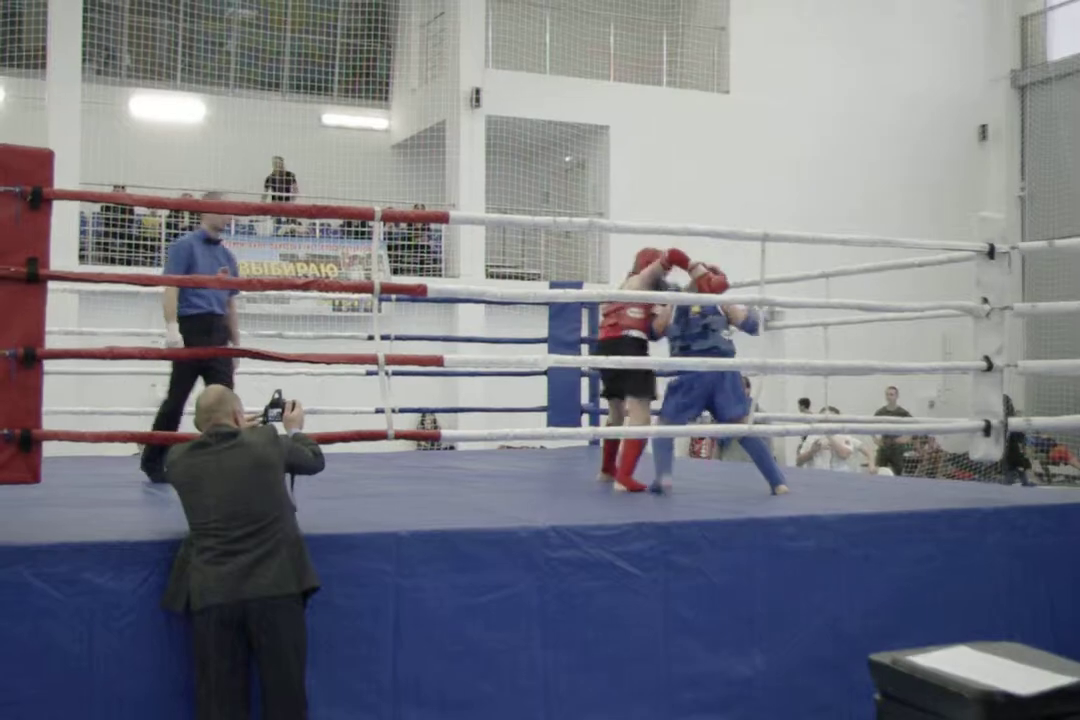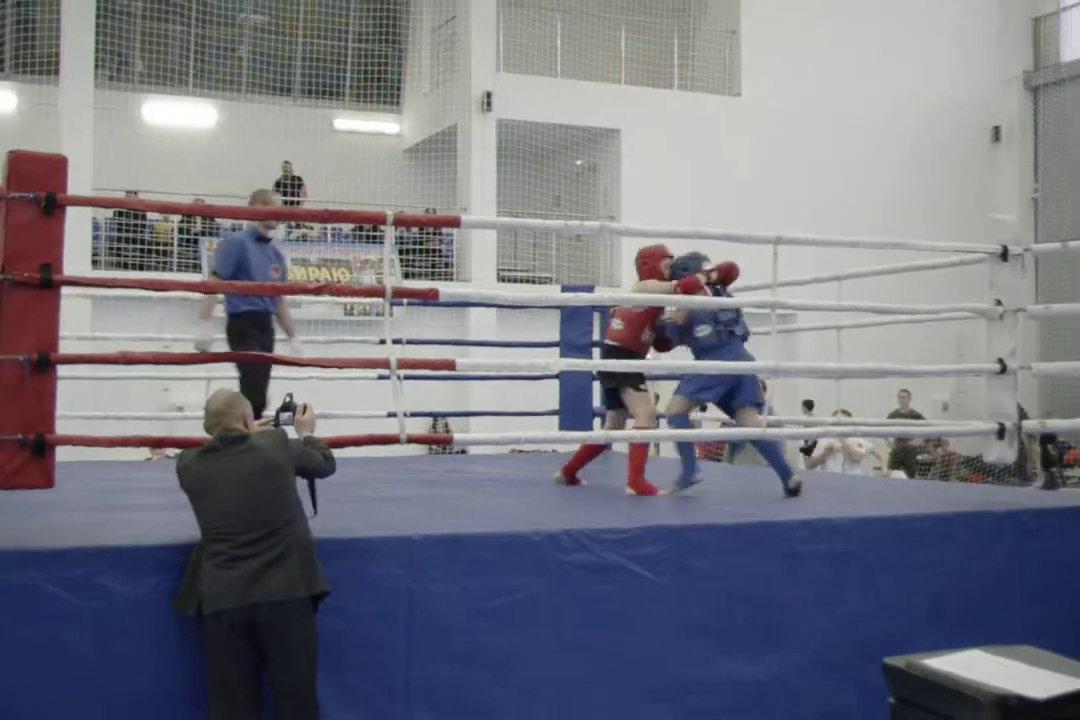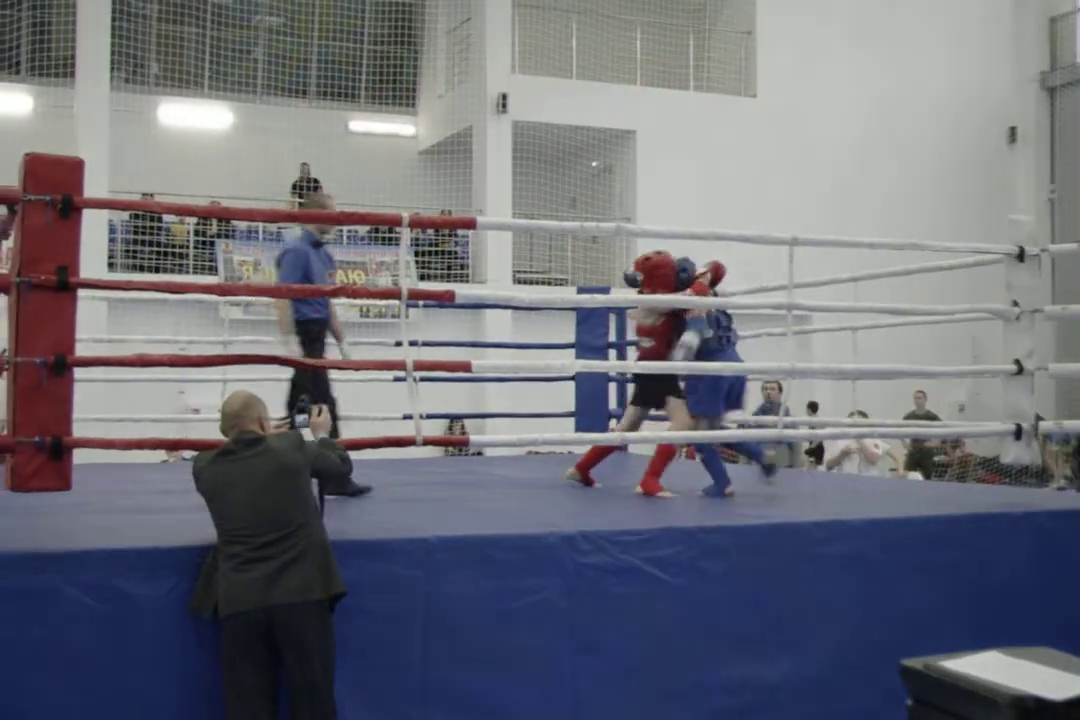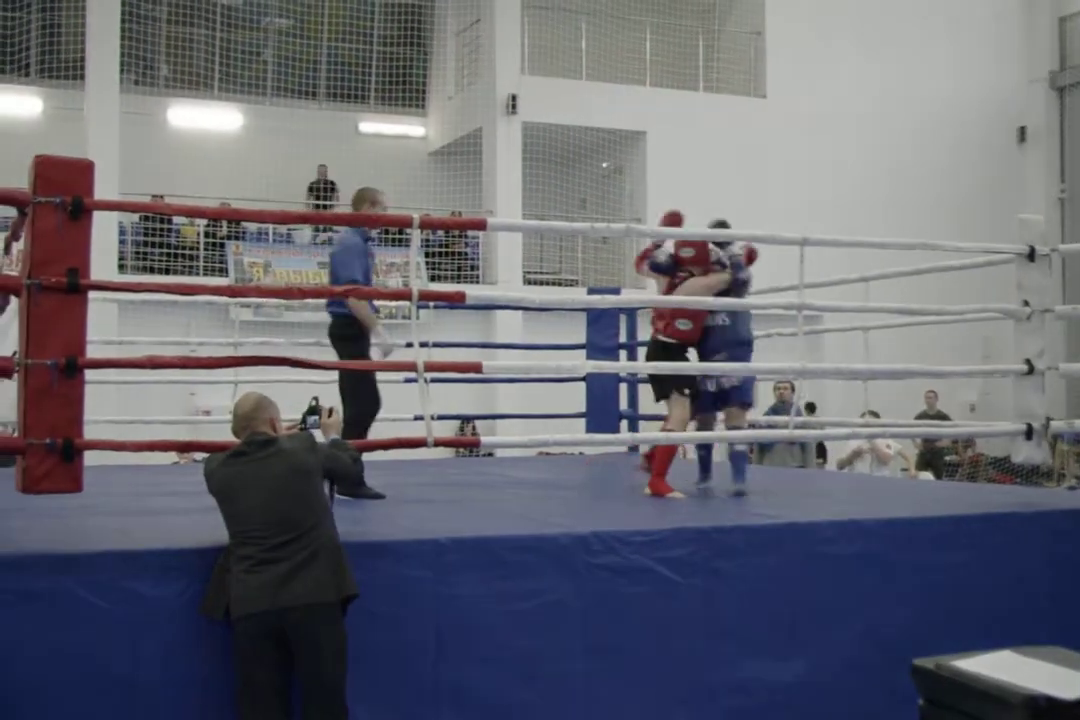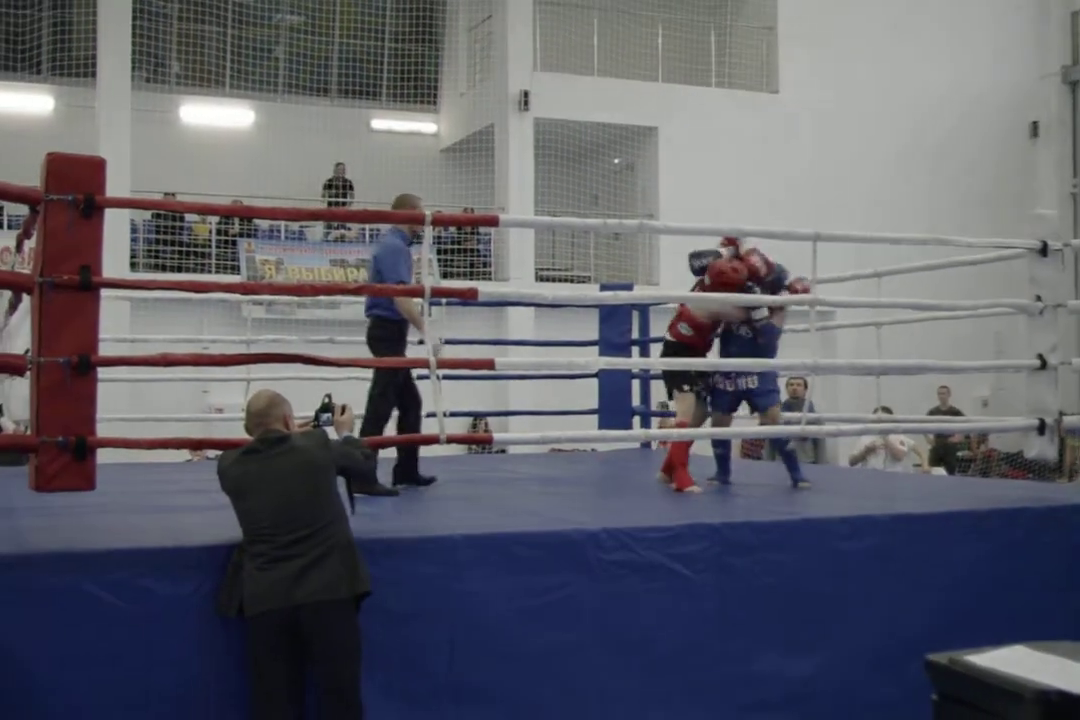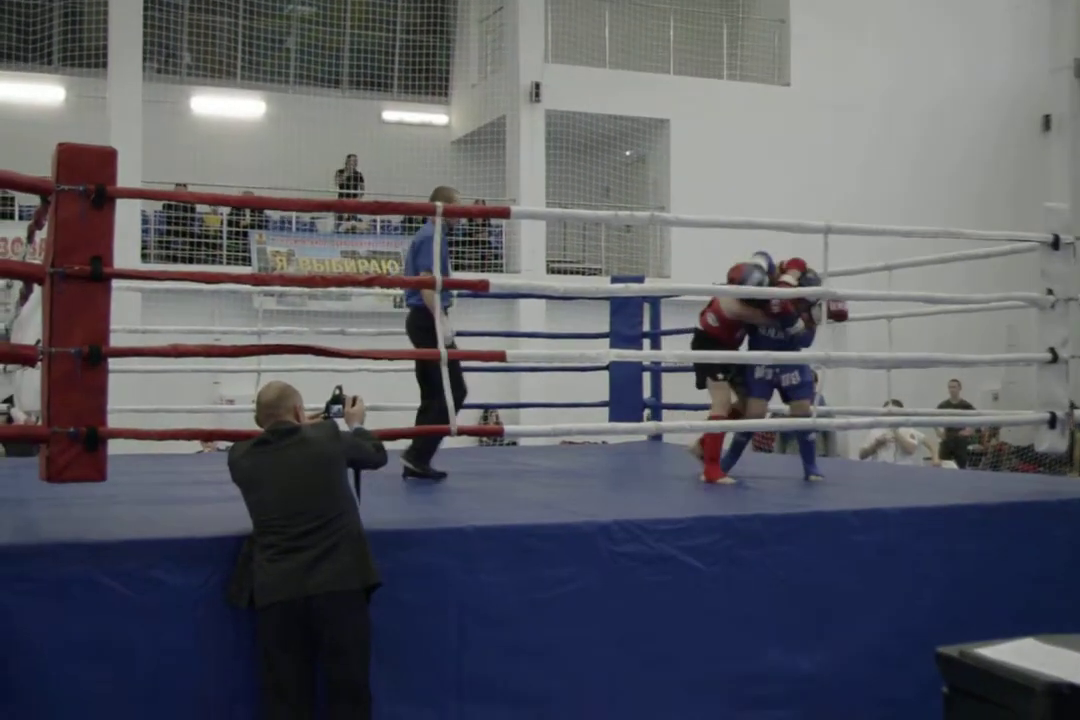
dt=0.3s
person 1, frame 1
left shoulder: (179, 460)
right shoulder: (267, 442)
right elbow: (314, 461)
right wrist: (294, 430)
left hip: (212, 595)
right hip: (275, 588)
person 1, frame 2
left shoulder: (190, 465)
right shoulder: (276, 446)
right elbow: (325, 464)
right wrist: (306, 433)
left hip: (223, 600)
right hip: (286, 592)
person 1, frame 3
left shoulder: (206, 468)
right shoulder: (292, 448)
right elbow: (342, 467)
right wrist: (322, 435)
left hip: (239, 602)
right hip: (302, 594)
person 1, frame 4
left shoulder: (217, 469)
right shoulder: (303, 450)
right elbow: (350, 470)
right wrist: (332, 436)
left hip: (250, 604)
right hip: (314, 595)
person 1, frame 5
left shoulder: (231, 467)
right shoulder: (317, 447)
right elbow: (366, 466)
right wrist: (345, 434)
left hip: (265, 601)
right hip: (328, 592)
person 1, frame 6
left shoulder: (241, 458)
right shoulder: (327, 438)
right elbow: (376, 455)
right wrist: (355, 424)
left hip: (276, 592)
right hip: (338, 583)
right knee: (349, 691)
person 2, frame 1
left shoulder: (227, 256)
right shoulder: (185, 245)
right elbow: (171, 288)
left wrist: (236, 345)
right wrist: (172, 326)
left hip: (218, 334)
right hip: (192, 330)
right knee: (176, 401)
right ankle: (152, 459)
person 2, frame 2
left shoulder: (275, 253)
right shoulder: (236, 243)
left elbow: (279, 299)
left wrist: (292, 336)
right wrist: (206, 324)
left hip: (265, 330)
right hip: (243, 327)
left knee: (257, 396)
right knee: (254, 395)
person 2, frame 3
left shoulder: (325, 255)
right shoulder: (296, 249)
right elbow: (284, 296)
left wrist: (340, 339)
right wrist: (290, 340)
left hip: (317, 334)
right hip: (304, 333)
left knee: (298, 406)
right knee: (324, 404)
person 2, frame 4
left shoulder: (361, 243)
right shoulder: (350, 244)
right elbow: (353, 294)
right wrist: (377, 331)
left hip: (353, 331)
right hip: (349, 330)
left knee: (370, 402)
right knee: (358, 406)
person 2, frame 5
left shoulder: (394, 245)
right shoulder: (394, 247)
right elbow: (401, 297)
right wrist: (426, 331)
left hip: (389, 332)
right hip: (388, 332)
left knee: (410, 403)
right knee: (380, 406)
left ankle: (407, 470)
person 2, frame 6
left shoulder: (428, 236)
right shoulder: (432, 236)
right elbow: (426, 281)
left wrist: (444, 324)
right wrist: (443, 321)
left hip: (422, 321)
right hip: (429, 321)
left knee: (432, 394)
right knee: (455, 390)
left ankle: (419, 462)
right ankle: (417, 453)
person 3, frame 1
left shoulder: (624, 291)
right shoulder: (643, 279)
right elbow: (672, 256)
right wrist: (705, 276)
left hip: (607, 349)
right hip: (628, 349)
left knee: (616, 414)
right knee: (640, 419)
left ankle: (607, 470)
right ankle: (624, 477)
person 3, frame 2
right shoulder: (646, 287)
right elbow: (684, 287)
left hip: (626, 361)
right hip: (619, 361)
left knee: (613, 428)
right knee: (646, 415)
left ankle: (568, 471)
right ankle: (636, 481)
person 3, frame 3
left shoulder: (656, 294)
right shoulder: (655, 304)
left hip: (661, 370)
right hip: (655, 371)
left knee: (629, 426)
right knee: (682, 422)
left ankle: (581, 469)
right ankle: (650, 481)
person 3, frame 4
left shoulder: (667, 276)
right shoulder: (699, 285)
left elbow: (642, 263)
right elbow: (732, 275)
left wrist: (666, 229)
left hip: (660, 350)
right hip: (670, 354)
left knee: (679, 413)
right knee: (680, 417)
left ankle: (653, 457)
right ankle: (656, 482)
person 3, frame 5
left shoulder: (709, 281)
right shoulder: (713, 305)
right elbow: (748, 313)
left hip: (692, 355)
right hip: (679, 355)
left knee: (698, 414)
right knee: (686, 412)
left ankle: (669, 469)
right ankle: (680, 474)
person 3, frame 6
left shoulder: (745, 275)
right shoulder: (737, 306)
right elbow: (770, 319)
left hip: (728, 347)
right hip: (708, 346)
left knee: (742, 404)
right knee: (722, 403)
left ankle: (703, 445)
right ankle: (711, 467)
person 4, frame 1
left shoulder: (672, 311)
right shoulder: (721, 305)
right elbow: (751, 324)
right wrist: (754, 314)
left hip: (691, 373)
right hip: (724, 371)
left knee: (665, 427)
left ankle: (663, 477)
right ankle: (779, 483)
person 4, frame 2
right shoulder: (720, 291)
left elbow: (673, 332)
left hip: (717, 361)
right hip: (741, 360)
left knee: (675, 409)
right knee: (753, 425)
left ankle: (689, 471)
right ankle: (788, 477)
person 4, frame 3
right shoulder: (704, 294)
left elbow: (696, 325)
left wrist: (679, 356)
right hip: (729, 364)
left knee: (696, 427)
right knee: (712, 426)
left ankle: (722, 484)
right ankle: (761, 457)
person 4, frame 4
left shoulder: (735, 289)
left elbow: (742, 273)
right hip: (709, 371)
left knee: (735, 425)
right knee: (703, 425)
left ankle: (739, 479)
right ankle: (704, 472)
person 4, frame 5
left shoulder: (776, 310)
left elbow: (767, 334)
left hip: (758, 373)
right hip: (727, 371)
left knee: (773, 423)
right knee: (719, 425)
left ankle: (796, 473)
right ankle: (722, 474)
person 4, frame 6
left shoulder: (810, 311)
left elbow: (807, 338)
left hip: (791, 360)
left knee: (803, 412)
right knee: (753, 416)
left ankle: (810, 468)
right ankle: (729, 458)
